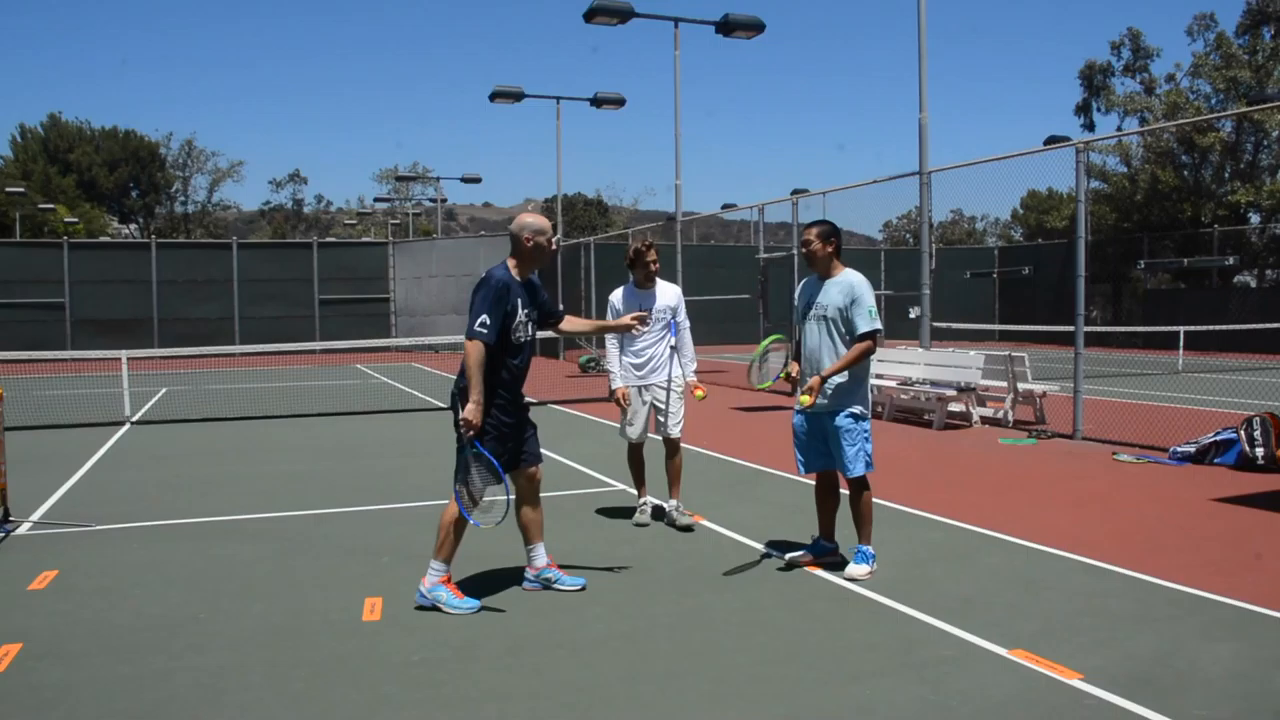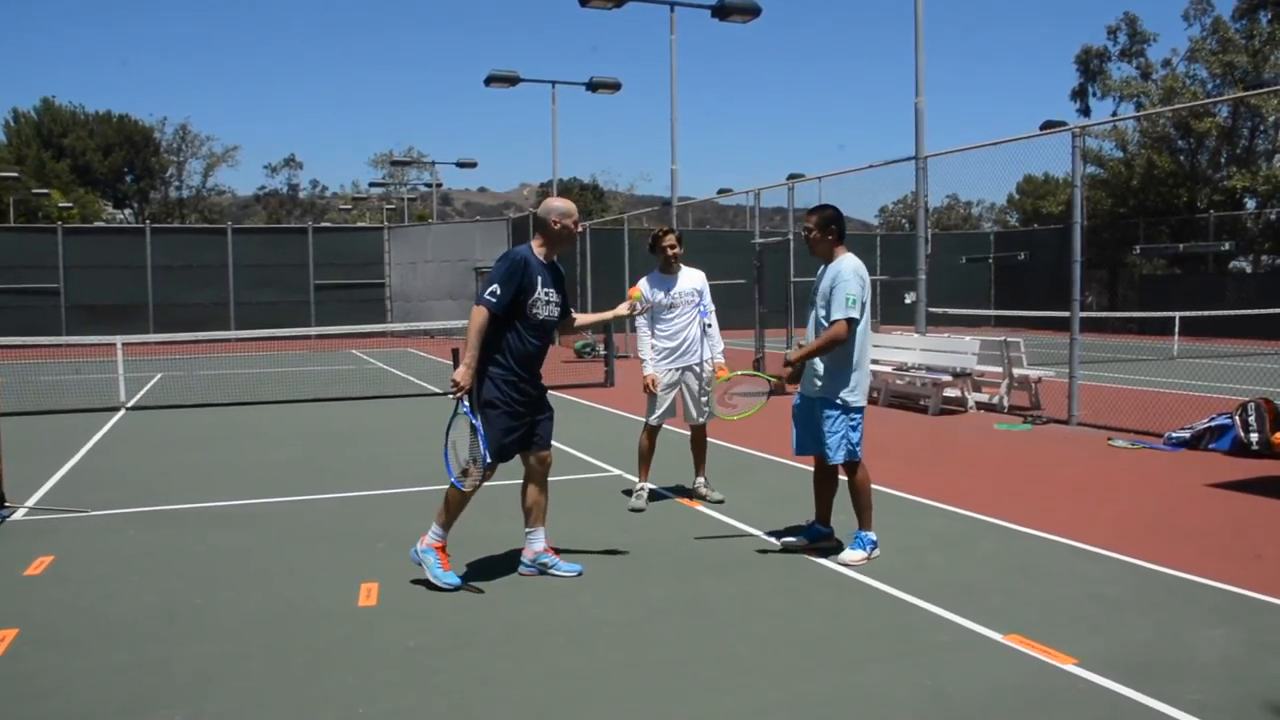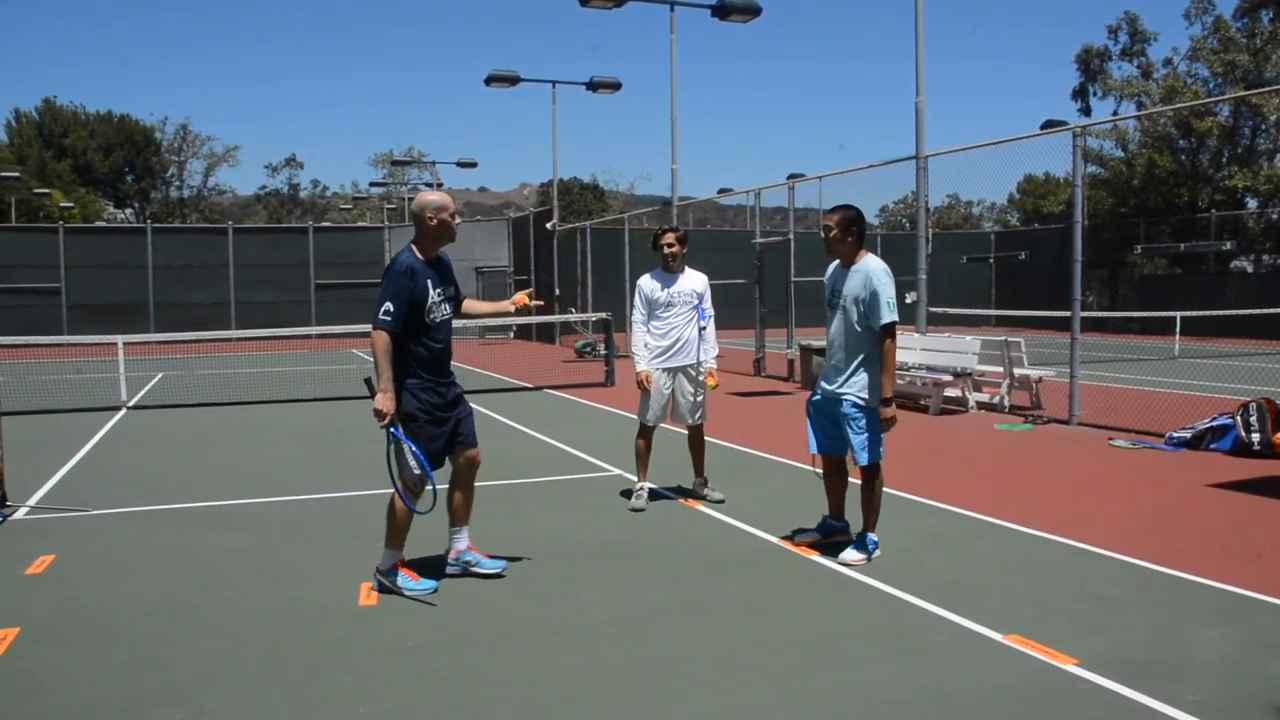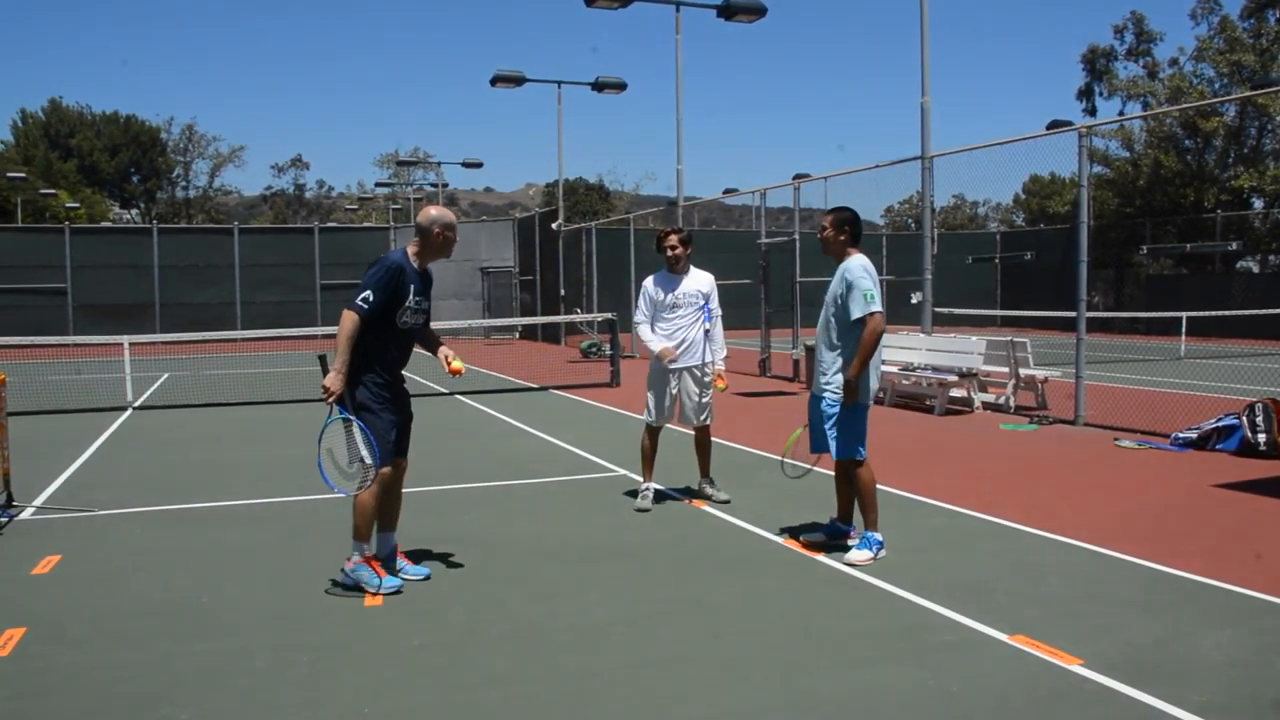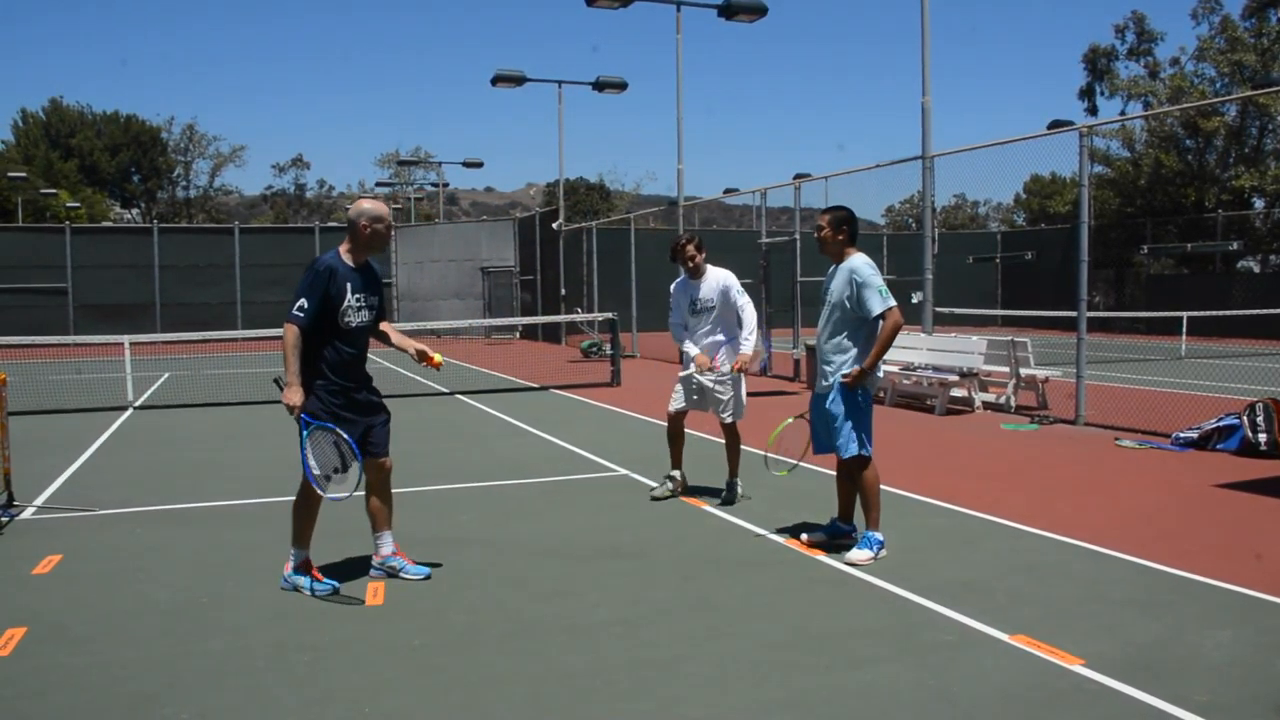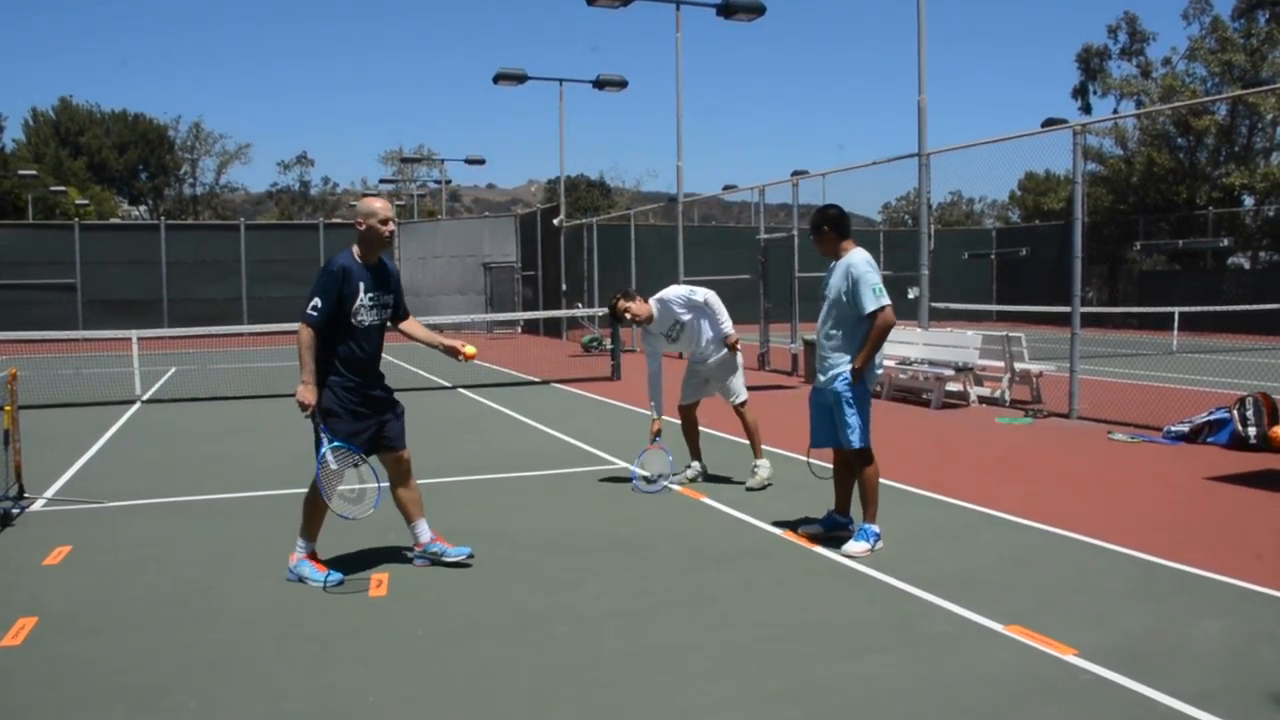
dt=0.7s
person 1, frame 1
left shoulder: (531, 286)
right shoulder: (497, 283)
left elbow: (559, 321)
right elbow: (475, 342)
left wrist: (612, 325)
right wrist: (473, 401)
left hip: (512, 406)
right hip: (484, 409)
left knee: (530, 479)
left ankle: (538, 567)
right ankle: (434, 583)
person 1, frame 2
left shoulder: (556, 272)
right shoulder: (516, 261)
left elbow: (566, 322)
right elbow: (482, 310)
left wrist: (615, 313)
right wrist: (468, 365)
left hip: (530, 384)
right hip: (498, 383)
left knee: (540, 463)
right knee: (482, 467)
left ankle: (535, 552)
right ankle: (431, 546)
person 1, frame 3
left shoulder: (441, 261)
right shoulder: (404, 268)
left elbow: (457, 303)
right elbow: (381, 330)
left wrist: (504, 307)
right wrist: (385, 391)
left hip: (445, 384)
right hip: (415, 391)
left knee: (468, 459)
right knee: (414, 478)
left ankle: (460, 550)
right ankle: (391, 567)
person 1, frame 4
left shoulder: (425, 275)
right shoulder: (391, 266)
right elbow: (352, 314)
left wrist: (440, 348)
right wrist: (338, 370)
left hip: (392, 383)
right hip: (366, 384)
left knee: (397, 469)
right knee: (380, 470)
left ankle: (386, 554)
right ankle: (359, 561)
person 1, frame 5
left shoulder: (372, 273)
right shoulder: (325, 269)
right elbow: (293, 326)
left wrist: (412, 346)
right wrist: (293, 383)
left hip: (361, 388)
right hip: (322, 393)
left knee: (380, 467)
left ankle: (385, 555)
right ankle: (296, 566)
person 1, frame 6
left shoulder: (389, 271)
right shoulder: (339, 269)
left elbow: (402, 319)
right elbow: (308, 326)
left wrist: (442, 342)
right wrist: (307, 382)
left hip: (374, 386)
right hip: (337, 390)
left knee: (400, 461)
left ankle: (425, 543)
right ankle: (302, 557)
person 2, frame 1
left shoulder: (855, 284)
right shoulder: (804, 287)
left elbow: (867, 343)
left wrist: (823, 376)
right wrist: (796, 364)
left hip: (847, 403)
right hip: (811, 402)
left knee: (856, 476)
right knee: (823, 475)
left ankle: (865, 551)
right ankle: (825, 543)
person 2, frame 2
left shoulder: (848, 270)
right shoulder: (826, 270)
left elbow: (840, 331)
left wrist: (797, 356)
right wrist: (804, 363)
left hip: (839, 389)
right hip: (816, 386)
left knee: (849, 460)
right knee: (822, 460)
left ankle: (866, 536)
right ankle: (821, 528)
person 2, frame 3
left shoulder: (875, 272)
right shoulder: (833, 271)
left elbow: (887, 338)
left wrist: (886, 397)
left hip: (862, 391)
right hip: (829, 386)
left knee: (867, 462)
right knee: (830, 457)
left ankle: (868, 538)
right ankle: (835, 523)
person 2, frame 4
left shoulder: (856, 269)
right shoulder: (843, 269)
left elbow: (875, 326)
left wrist: (852, 378)
left hip: (845, 387)
right hip: (829, 385)
left knee: (854, 459)
right knee: (840, 459)
left ankle: (872, 536)
right ankle: (843, 525)
person 2, frame 5
left shoulder: (860, 268)
right shoulder: (834, 271)
left elbow: (894, 319)
left wrist: (864, 369)
right wrist: (819, 375)
left hip: (849, 384)
right hip: (827, 382)
left knee: (859, 457)
right knee: (842, 457)
left ankle: (873, 536)
right ankle: (843, 524)
person 2, frame 6
left shoulder: (858, 264)
right shoulder: (836, 266)
left elbow: (885, 318)
left wrist: (858, 367)
left hip: (848, 376)
right hip: (828, 375)
left knee: (859, 450)
right knee: (840, 450)
left ankle: (870, 528)
right ankle: (840, 517)
person 3, frame 1
left shoulder: (673, 293)
right shoulder: (617, 298)
left elbow: (683, 334)
right elbow: (612, 342)
left wrist: (690, 373)
right wrist: (616, 382)
left hip: (667, 379)
right hip: (633, 382)
left knee: (672, 440)
right knee: (635, 442)
left ankle: (673, 505)
right ankle: (643, 501)
person 3, frame 2
left shoulder: (697, 278)
right shoulder: (645, 285)
left elbow: (710, 318)
right elbow: (643, 329)
left wrist: (718, 355)
right wrist: (647, 369)
left hip: (697, 362)
right hip: (663, 366)
left knee: (699, 424)
right knee: (652, 425)
left ankle: (700, 483)
right ankle: (641, 486)
person 3, frame 3
left shoulder: (699, 280)
right shoulder: (646, 283)
left elbow: (707, 322)
right elbow: (638, 325)
left wrist: (710, 361)
right wrist: (640, 365)
left hip: (691, 364)
right hip: (656, 365)
left knee: (696, 425)
right knee: (647, 425)
left ankle: (700, 482)
right ankle: (641, 486)
person 3, frame 4
left shoulder: (705, 280)
right shoulder: (651, 283)
left elbow: (715, 323)
right elbow: (641, 323)
left wrist: (719, 362)
right wrist: (657, 348)
left hip: (698, 364)
right hip: (662, 366)
left knee: (702, 426)
right knee: (652, 426)
left ankle: (705, 482)
right ankle: (647, 486)
person 3, frame 5
left shoulder: (723, 279)
right shoulder: (678, 288)
left elbow: (748, 312)
right elbow: (676, 328)
left wrist: (746, 348)
right wrist: (694, 354)
left hip: (725, 364)
right hip: (694, 363)
left knee: (728, 422)
right knee: (674, 415)
left ankle: (733, 482)
right ankle: (676, 476)
person 3, frame 6
left shoulder: (669, 297)
right shoulder: (649, 336)
left elbow: (710, 297)
right elbow: (654, 375)
left wrist: (728, 331)
right wrist: (656, 416)
left hip: (723, 350)
right hip: (698, 360)
left knee: (740, 405)
right knee: (685, 409)
left ankle: (761, 464)
right ankle: (697, 465)
